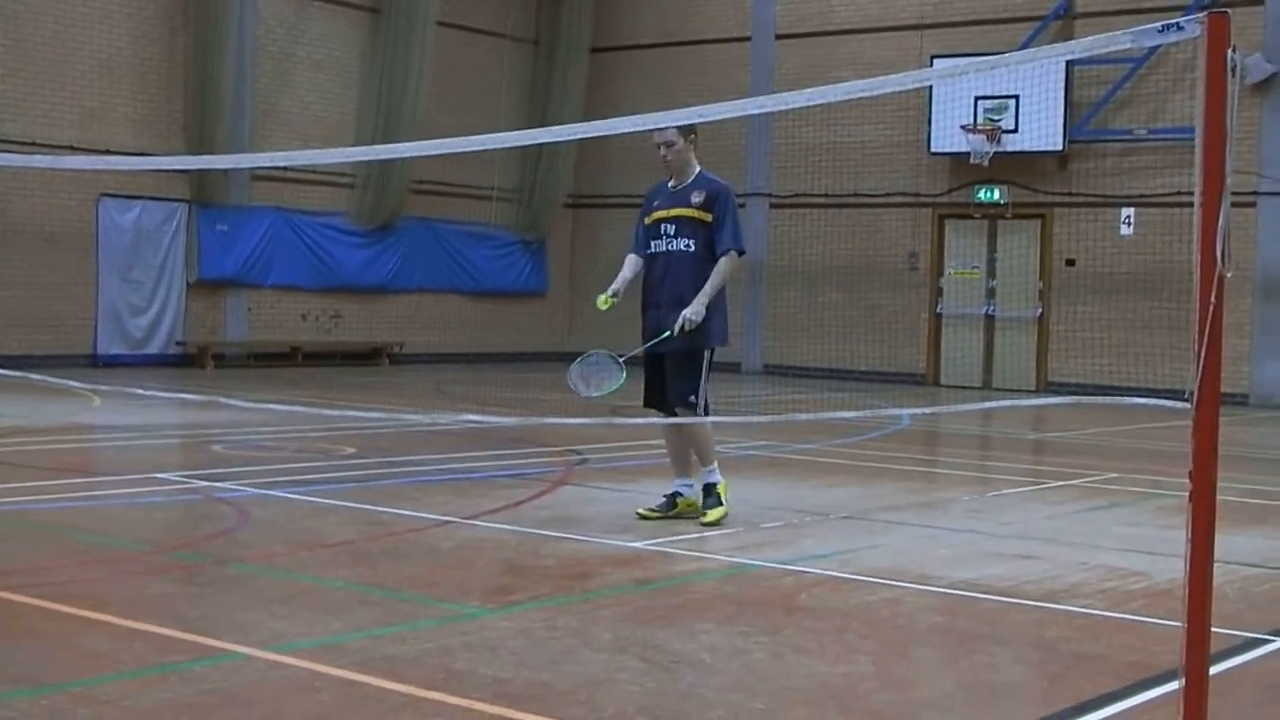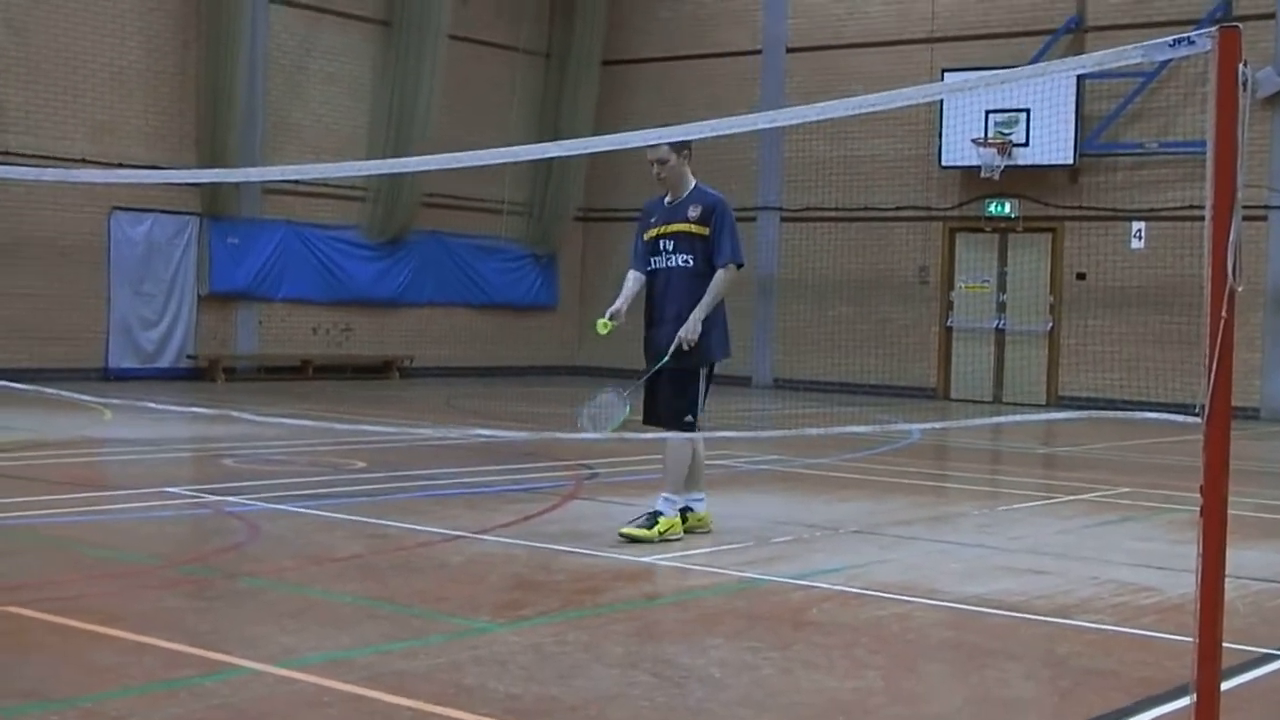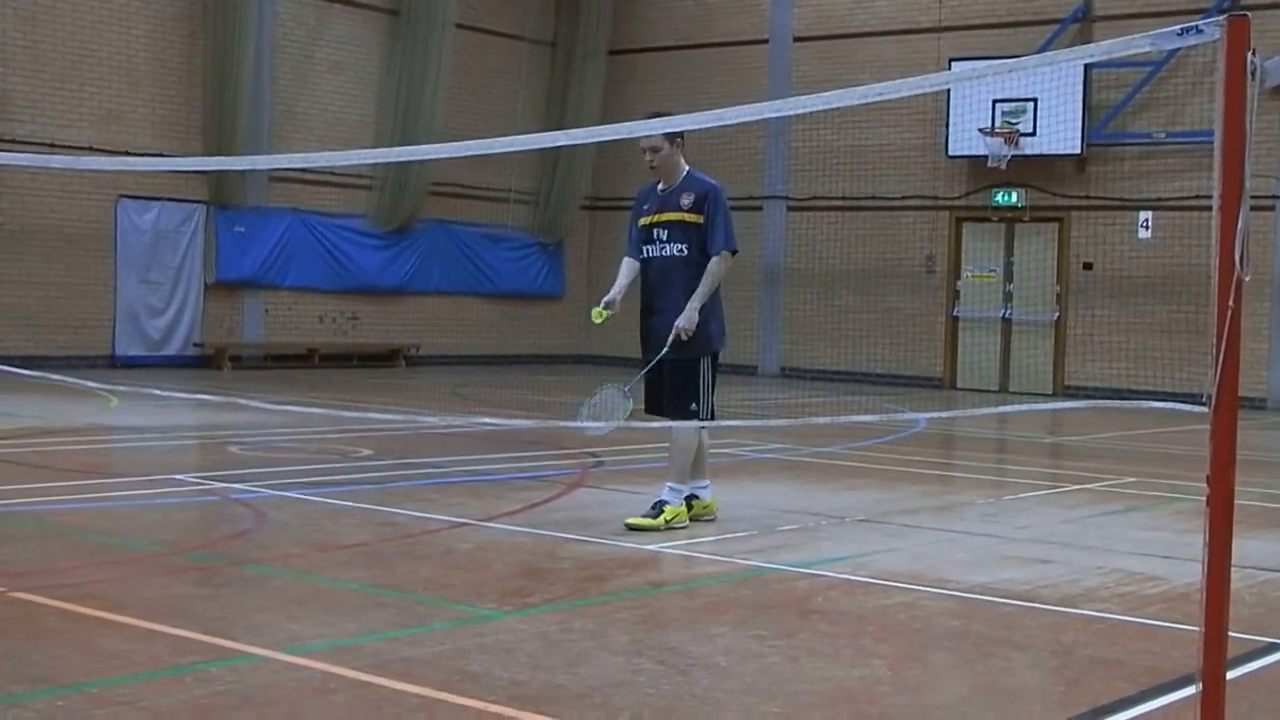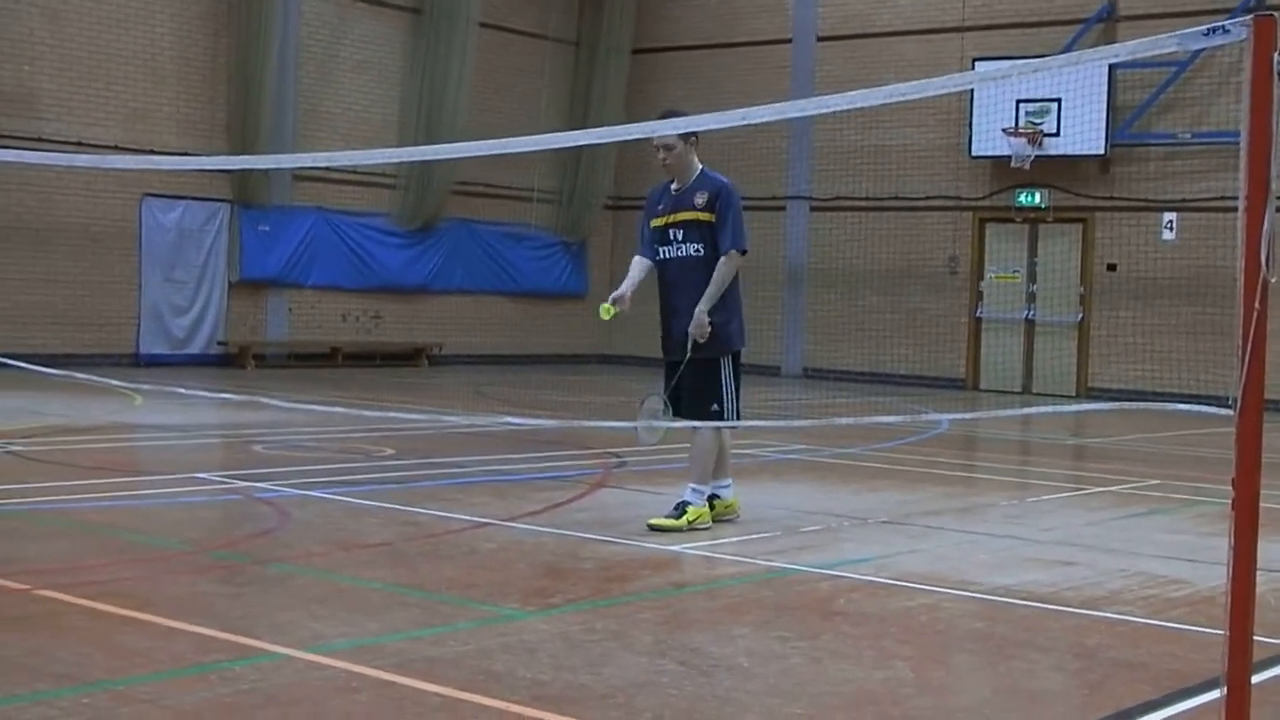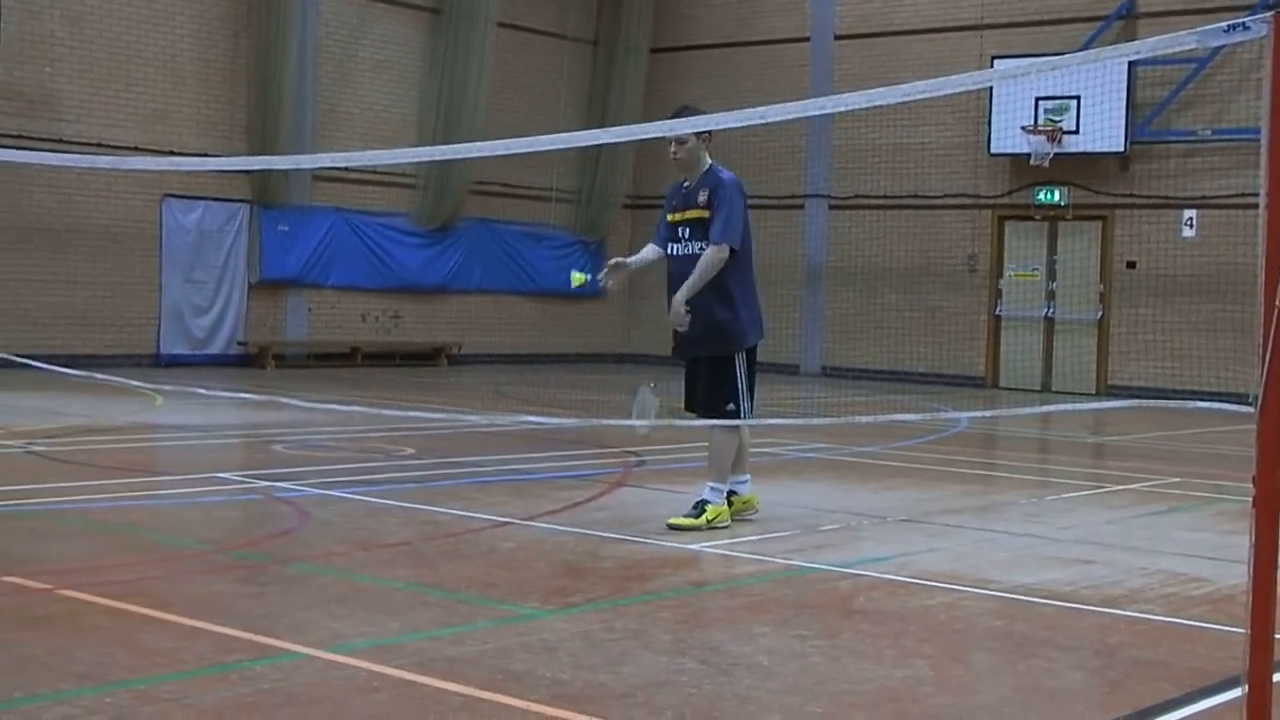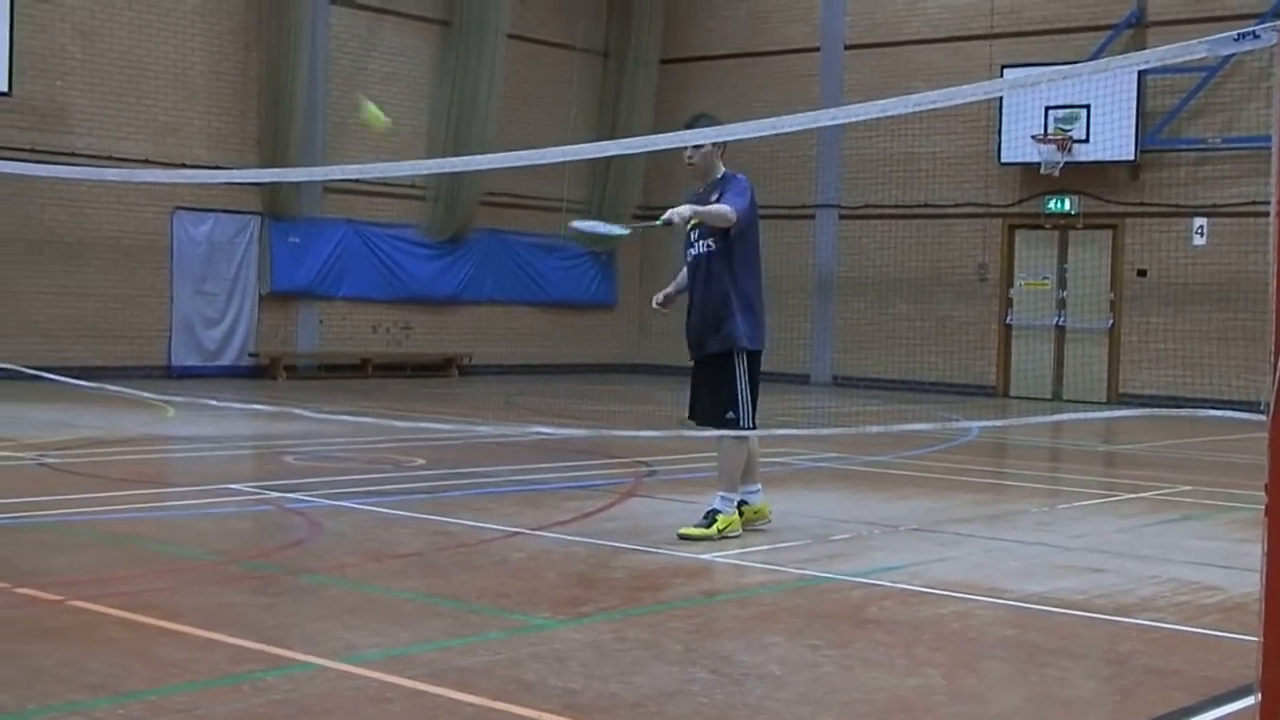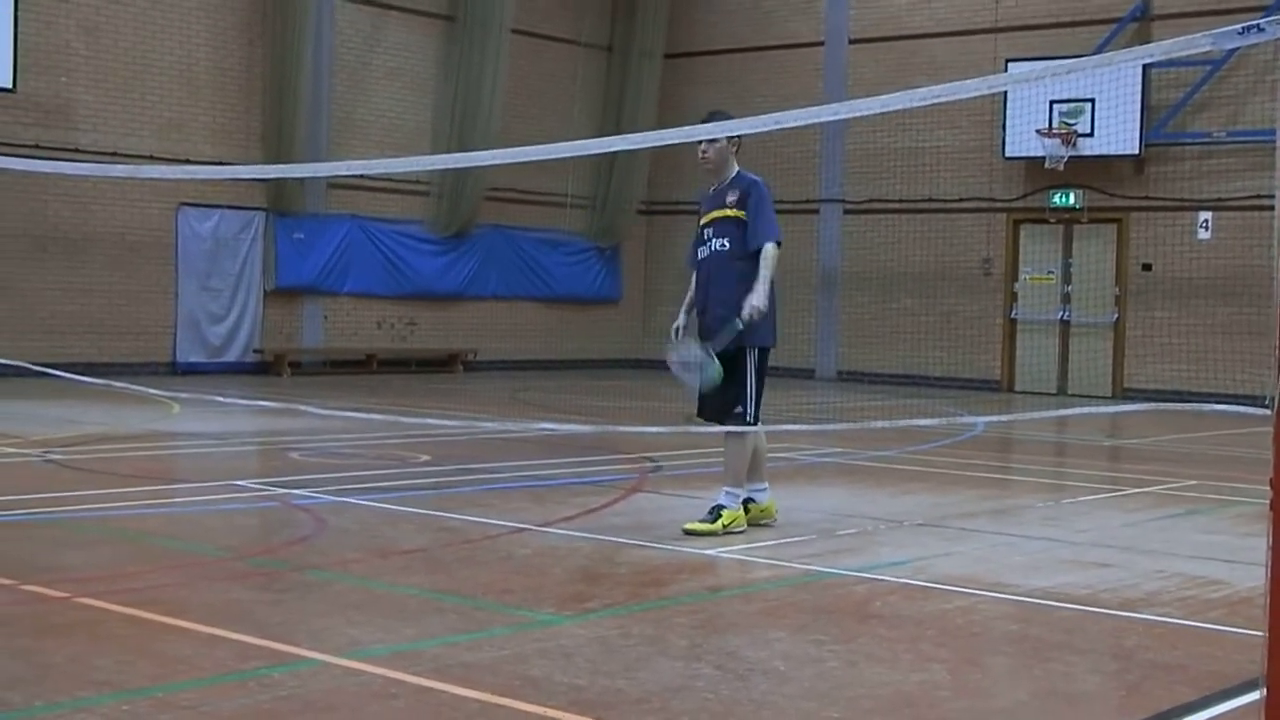
dt=0.3s
person 1, frame 1
left shoulder: (716, 192)
right shoulder: (654, 197)
left elbow: (730, 255)
right elbow: (639, 252)
left wrist: (700, 303)
right wrist: (620, 282)
left hip: (694, 321)
right hip: (657, 320)
left knee: (688, 405)
right knee: (667, 408)
left ankle: (712, 481)
right ankle: (683, 491)
person 1, frame 2
left shoulder: (712, 205)
right shoulder: (651, 212)
left elbow: (728, 268)
right elbow: (640, 268)
left wrist: (696, 319)
right wrist: (622, 302)
left hip: (694, 336)
right hip: (659, 335)
left knee: (680, 422)
right knee: (679, 424)
left ankle: (667, 512)
right ankle: (695, 508)
person 1, frame 3
left shoulder: (706, 192)
right shoulder: (644, 199)
left elbow: (722, 255)
right elbow: (634, 255)
left wrist: (693, 309)
right wrist: (618, 291)
left hip: (693, 325)
right hip: (656, 326)
left knee: (685, 411)
right knee: (685, 412)
left ankle: (672, 501)
right ankle: (700, 496)
person 1, frame 4
left shoulder: (719, 190)
right shoulder: (657, 199)
left elbow: (732, 254)
right elbow: (647, 254)
left wrist: (703, 310)
right wrist: (627, 288)
left hip: (712, 325)
right hip: (676, 327)
left knee: (708, 412)
right knee: (708, 413)
left ankle: (695, 502)
right ankle: (722, 496)
person 1, frame 5
left shoulder: (725, 185)
right shoulder: (675, 193)
left elbow: (720, 248)
right elbow: (662, 245)
left wrist: (683, 295)
right wrist: (629, 262)
left hip: (729, 321)
right hip: (696, 324)
left knee: (725, 409)
right knee: (722, 410)
left ankle: (714, 501)
right ankle: (740, 491)
person 1, frame 6
left shoulder: (736, 187)
right shoulder: (697, 201)
left elbow: (729, 216)
left wrist: (692, 212)
right wrist: (673, 289)
left hip: (736, 325)
right hip: (709, 328)
left knee: (731, 418)
right knee: (729, 418)
left ankle: (726, 510)
right ankle: (752, 501)
person 1, frame 7
left shoulder: (751, 188)
right shoulder: (707, 200)
left elbow: (769, 245)
left wrist: (760, 291)
right wrist: (685, 312)
left hip: (745, 326)
right hip: (716, 326)
left knee: (737, 414)
right knee: (738, 416)
left ankle: (729, 506)
right ankle: (759, 500)
